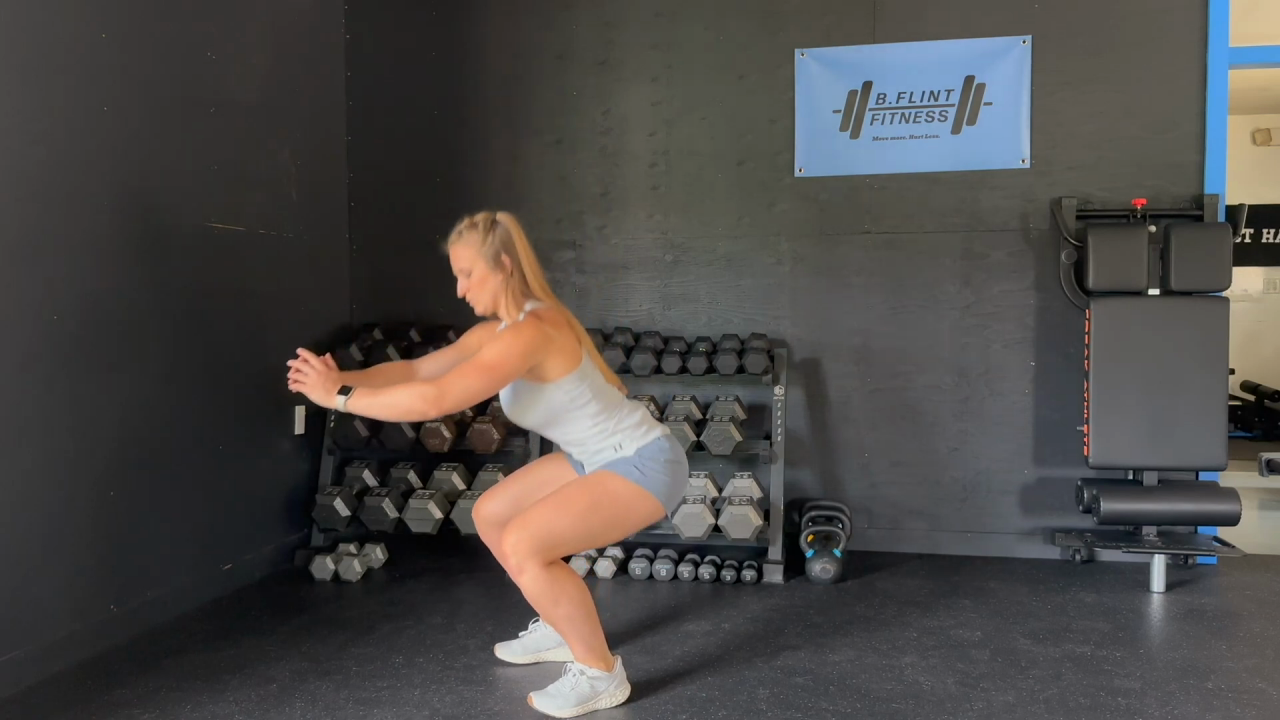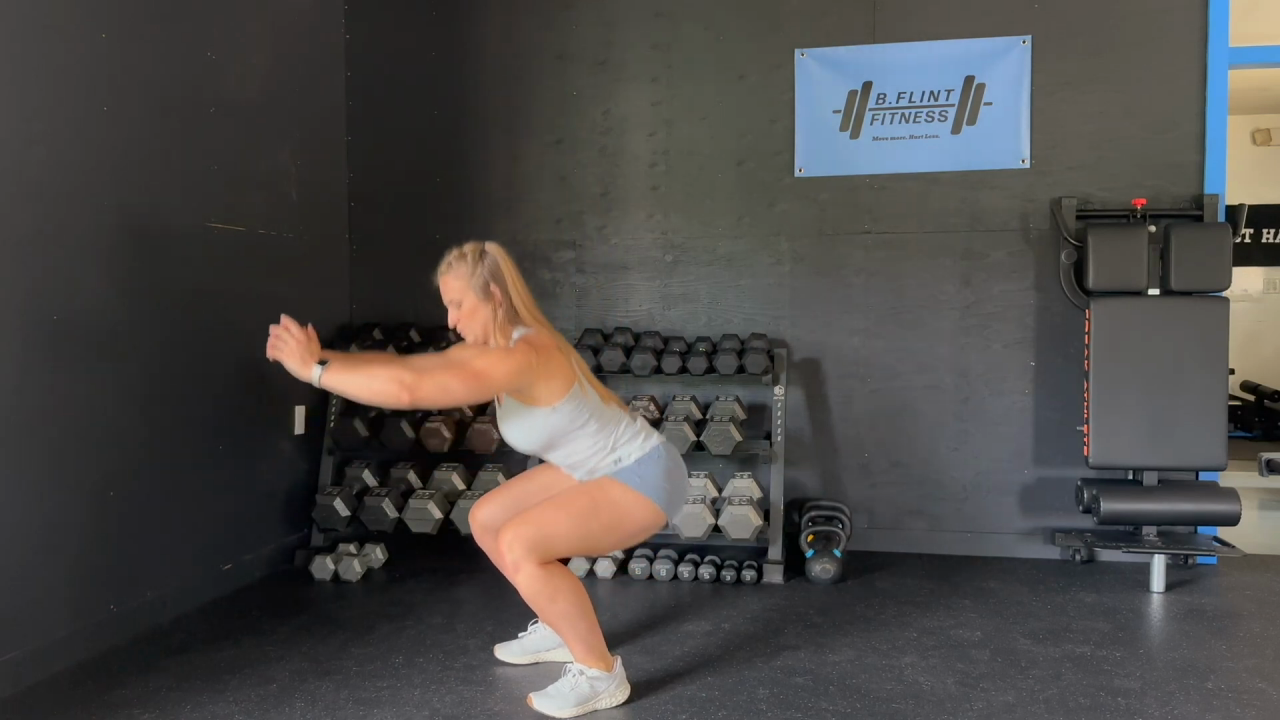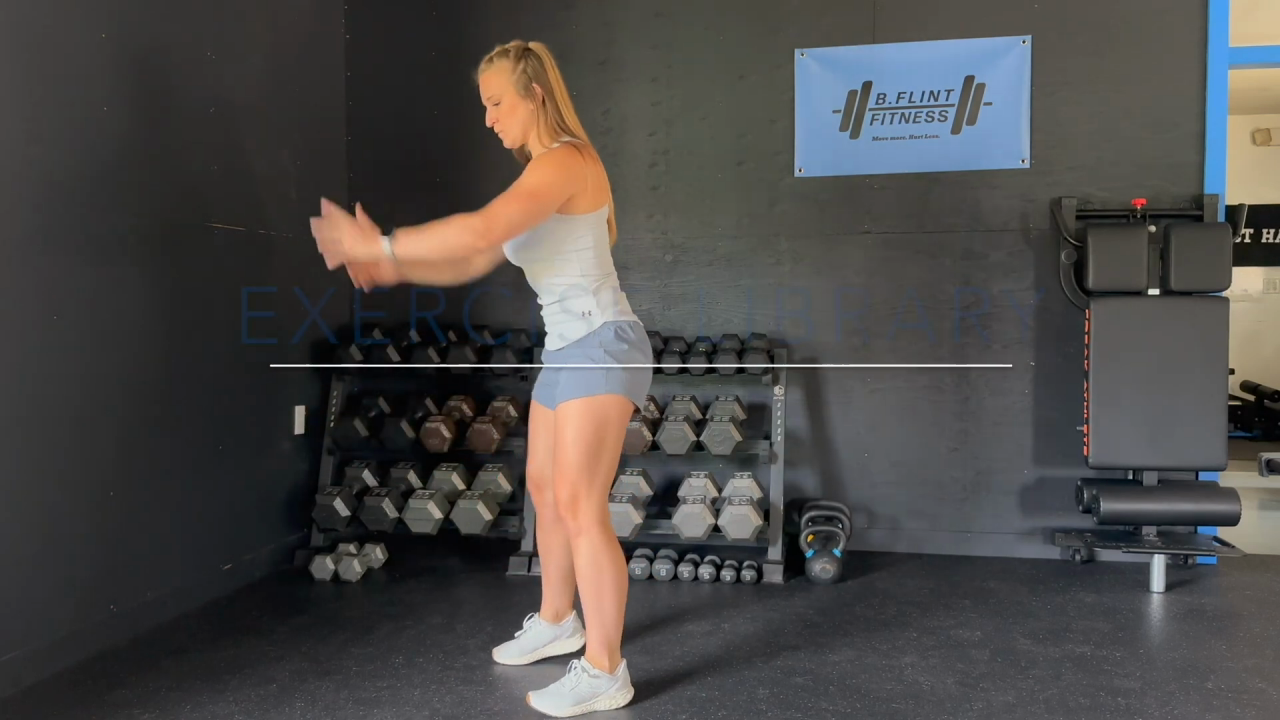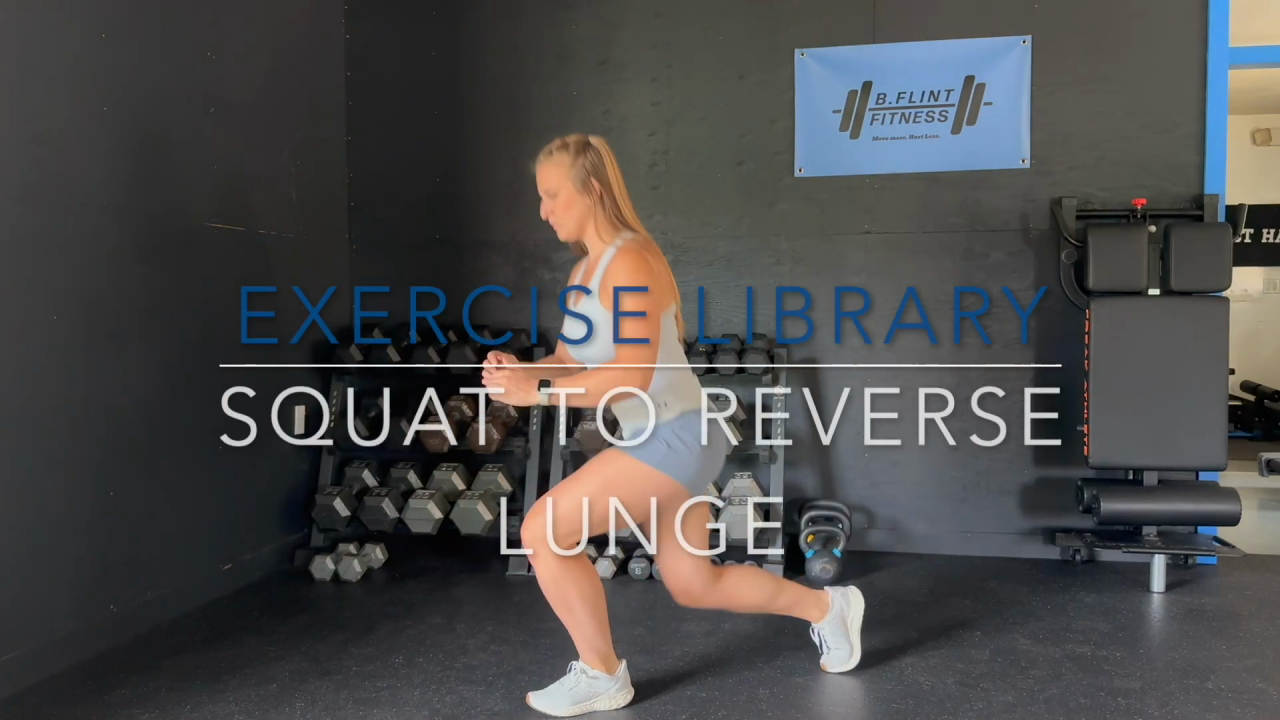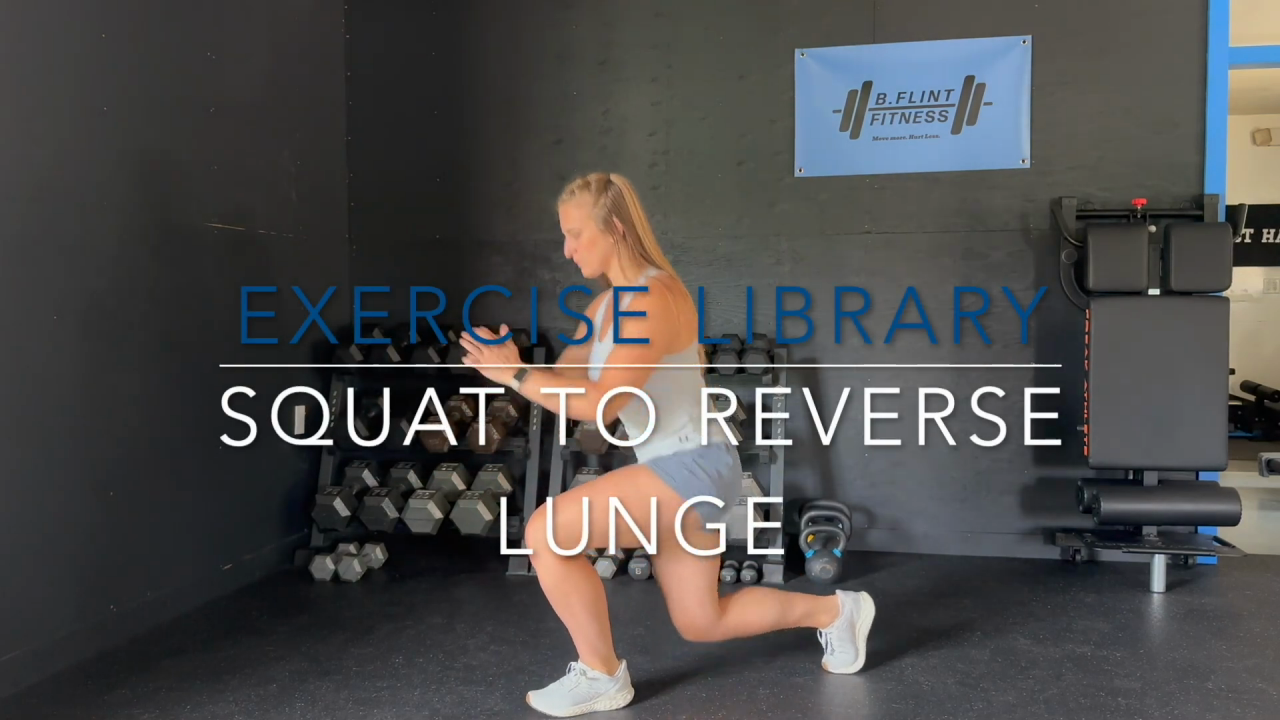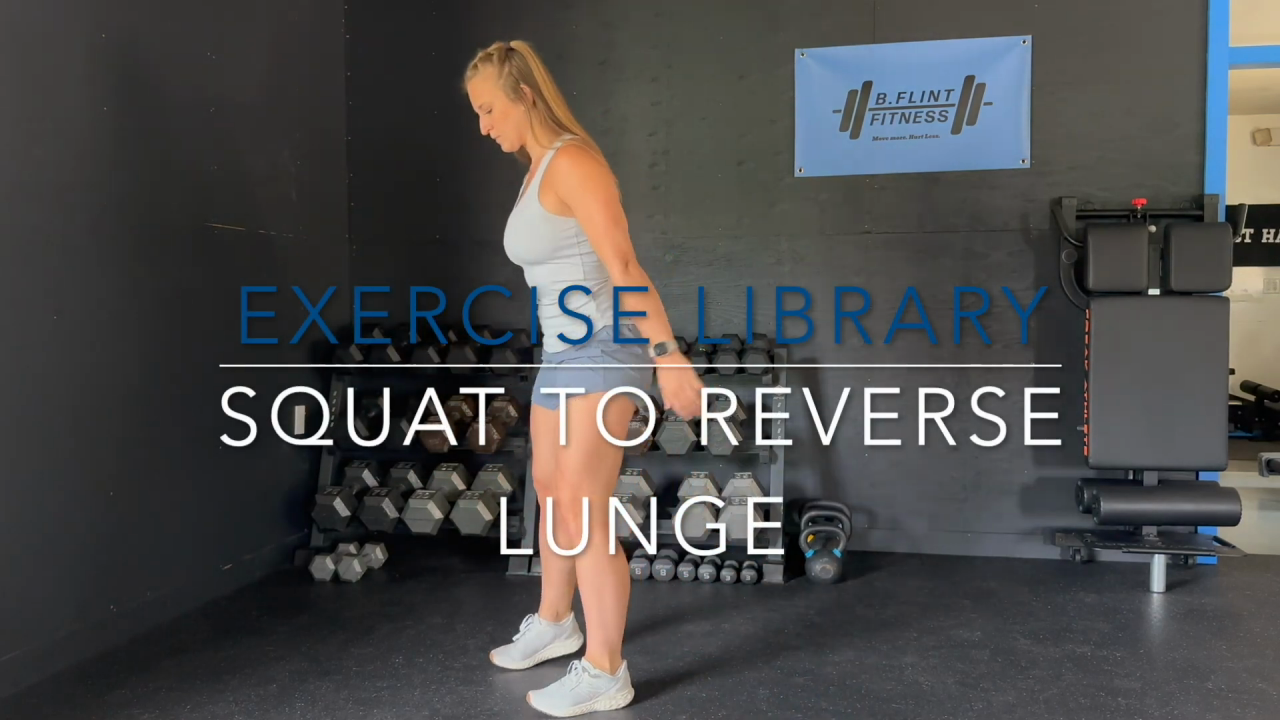
dt=0.7s
person 1, frame 1
left shoulder: (530, 332)
right shoulder: (498, 331)
left elbow: (440, 399)
right elbow: (420, 371)
left wrist: (342, 397)
right wrist: (344, 379)
left hip: (643, 465)
right hip: (603, 457)
left knee: (524, 547)
right knee: (491, 516)
left ankle: (600, 672)
right ankle: (561, 627)
person 1, frame 2
left shoulder: (522, 357)
right shoulder: (496, 349)
left elbow: (412, 391)
right elbow: (409, 366)
left wrist: (316, 371)
right wrist: (320, 360)
left hip: (645, 476)
right hip: (603, 467)
left knee: (517, 545)
right knee: (488, 521)
left ankle: (599, 674)
right ankle: (562, 623)
person 1, frame 3
left shoulder: (566, 163)
right shoulder: (542, 170)
left elbow: (478, 233)
right elbow: (473, 259)
left wrist: (379, 245)
right wrist: (393, 265)
left hip: (602, 350)
right hip: (570, 350)
left knee: (579, 511)
right knee: (544, 491)
right ankle: (557, 621)
person 1, frame 4
left shoulder: (631, 261)
right shoulder: (588, 271)
left elbow: (632, 375)
right elbow: (568, 364)
left wrist: (536, 391)
right wrist: (523, 374)
left hip: (675, 439)
right hip: (660, 440)
left knee: (542, 532)
right knee: (693, 584)
right ankle: (828, 608)
person 1, frame 5
left shoulder: (654, 300)
right shoulder: (606, 303)
left elbow: (601, 405)
right elbow: (565, 384)
left wrist: (515, 376)
right wrist: (513, 367)
left hip: (695, 472)
right hip: (675, 471)
left knee: (547, 532)
right knee: (701, 622)
left ankle: (601, 675)
right ankle: (836, 612)
person 1, frame 6
left shoulder: (574, 162)
right shoulder: (540, 171)
left elbow: (624, 267)
left wrist: (668, 357)
left hip: (599, 356)
right hip: (565, 356)
left knee: (580, 513)
right knee: (550, 493)
right ankle: (554, 623)
